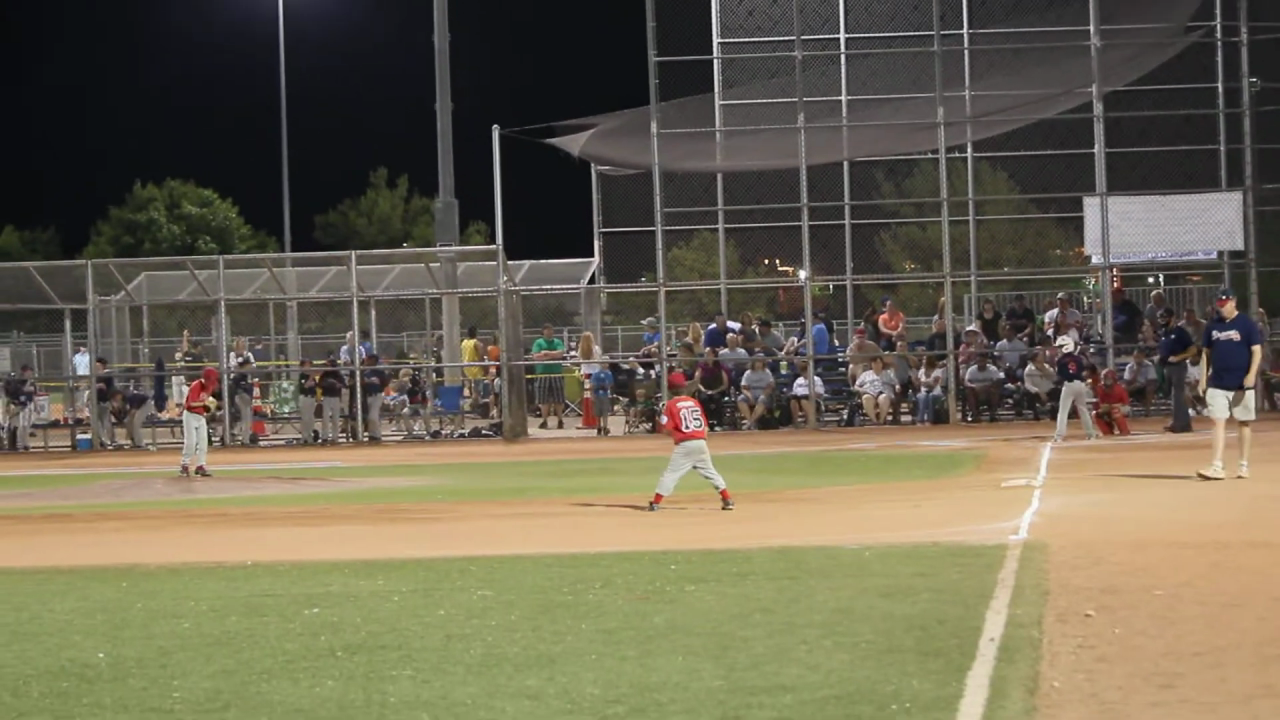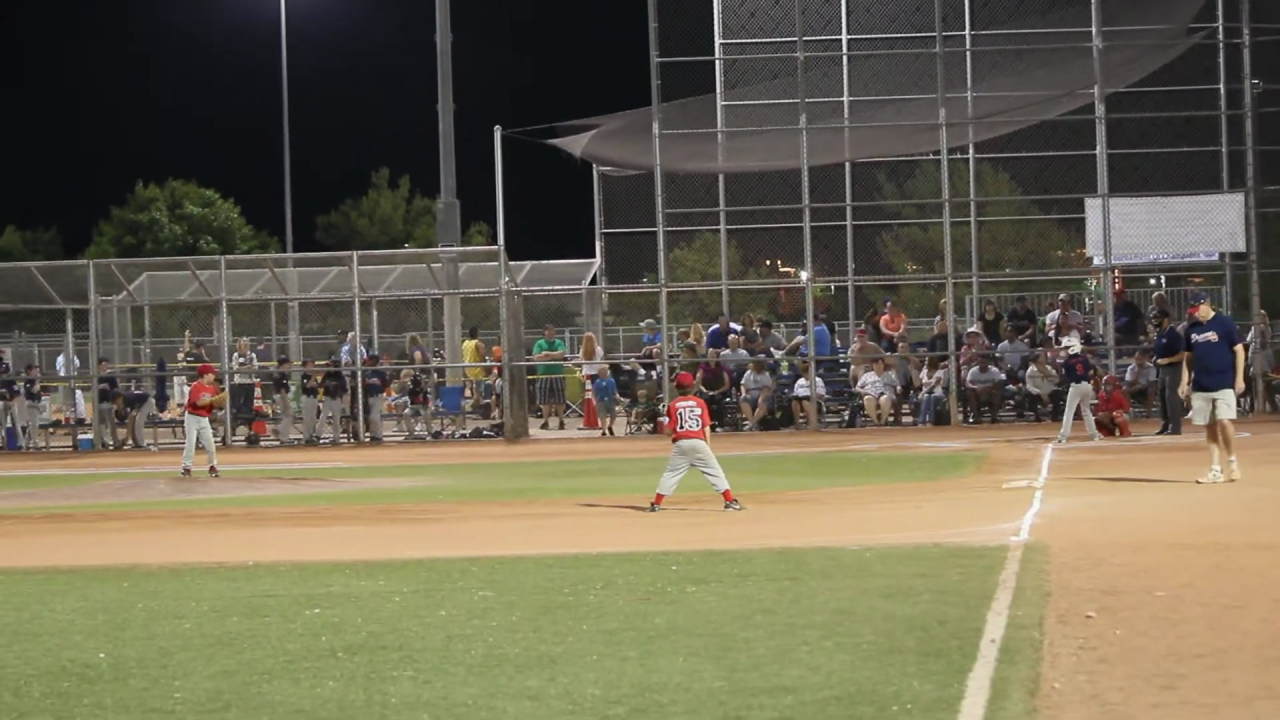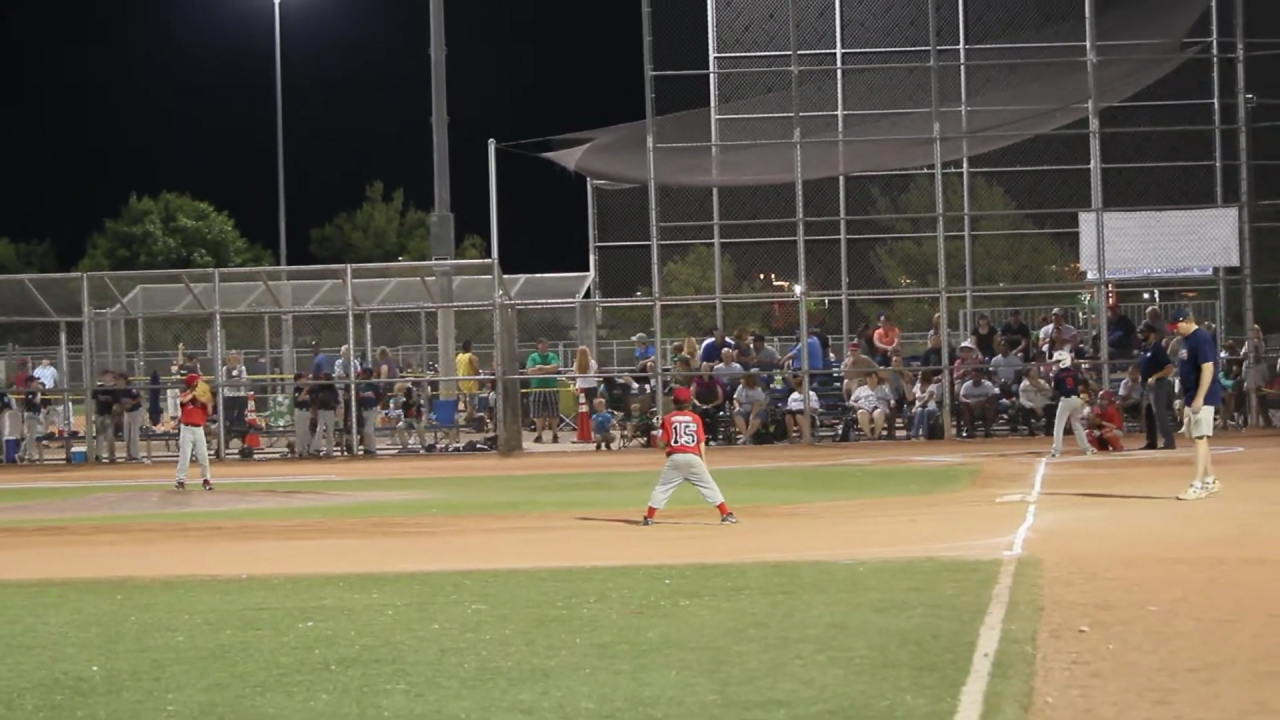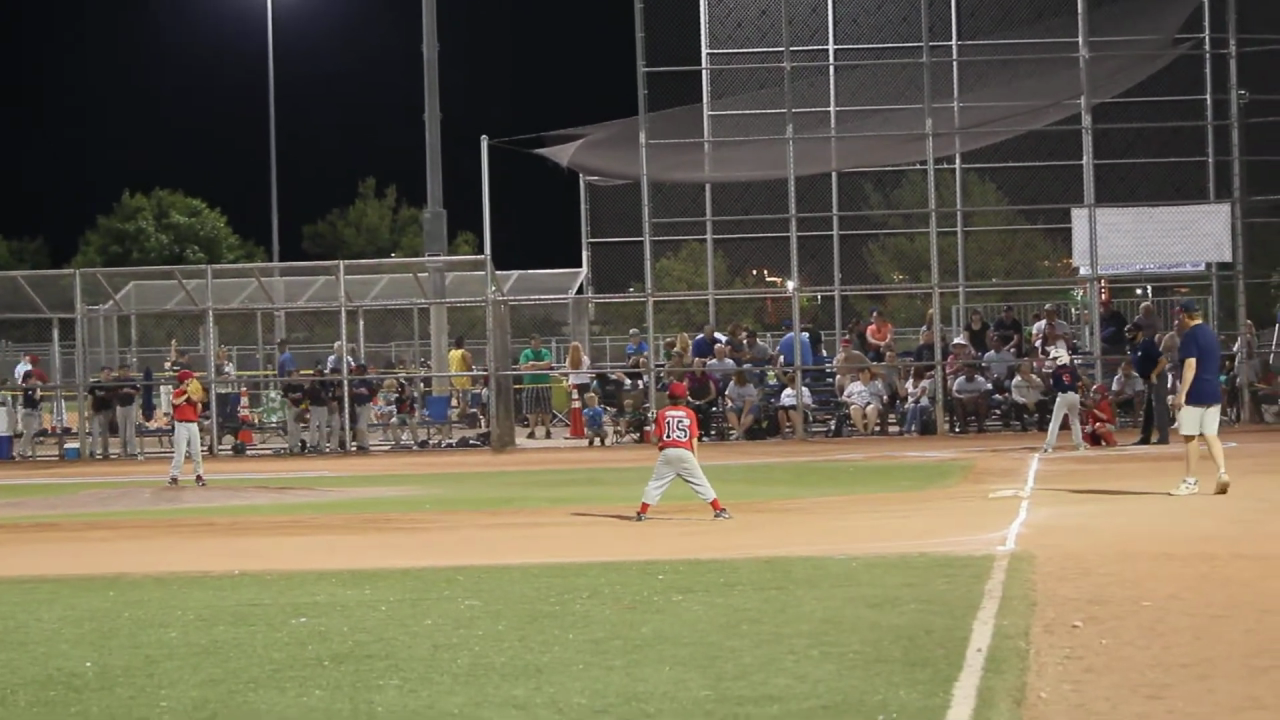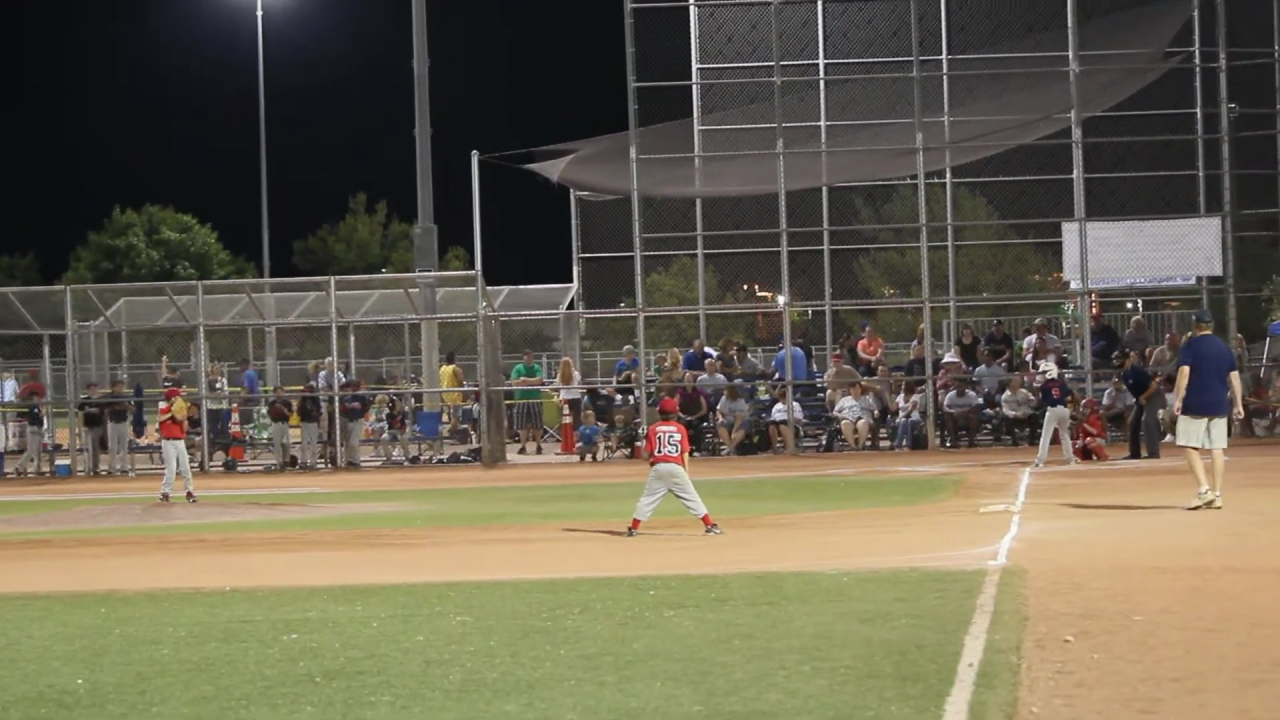
dt=0.5s
person 1, frame 1
left shoulder: (1247, 323)
right shoulder: (1212, 325)
left elbow: (1257, 351)
right elbow: (1207, 353)
left wrist: (1252, 374)
right wrist: (1204, 378)
left hip: (1242, 384)
right hip: (1217, 384)
left knee: (1244, 423)
right knee: (1218, 423)
left ankle: (1244, 465)
right ankle: (1217, 466)
person 1, frame 2
left shoulder: (1225, 323)
right shoulder: (1192, 328)
left elbow: (1239, 350)
right elbow: (1188, 357)
left wrist: (1239, 378)
right wrist: (1185, 381)
left hip: (1224, 384)
right hip: (1200, 387)
left knee: (1224, 422)
right knee: (1210, 427)
left ankle: (1231, 460)
right ankle: (1216, 470)
person 1, frame 3
left shoulder: (1201, 339)
right shoulder: (1189, 340)
left elbow: (1208, 369)
left wrist: (1199, 398)
right wrist: (1189, 398)
left hip: (1203, 397)
right hip: (1194, 397)
left knee: (1200, 438)
right knee: (1199, 439)
left ankle: (1197, 486)
right ankle: (1210, 481)
person 1, frame 4
left shoulder: (1190, 335)
right shoulder: (1210, 333)
left elbow: (1191, 365)
left wrist: (1181, 393)
left hip: (1195, 392)
right hip: (1213, 392)
left knee: (1190, 436)
right knee: (1210, 434)
left ankle: (1190, 482)
right ankle: (1222, 472)
person 1, frame 5
left shoulder: (1191, 345)
right shoulder: (1224, 347)
left elbow: (1184, 373)
right elbow: (1234, 377)
left wrist: (1177, 399)
right wrist: (1238, 404)
left hip: (1195, 404)
right hip: (1220, 404)
left knee: (1191, 447)
right knee: (1217, 450)
left ankle: (1204, 490)
right ankle: (1216, 495)
